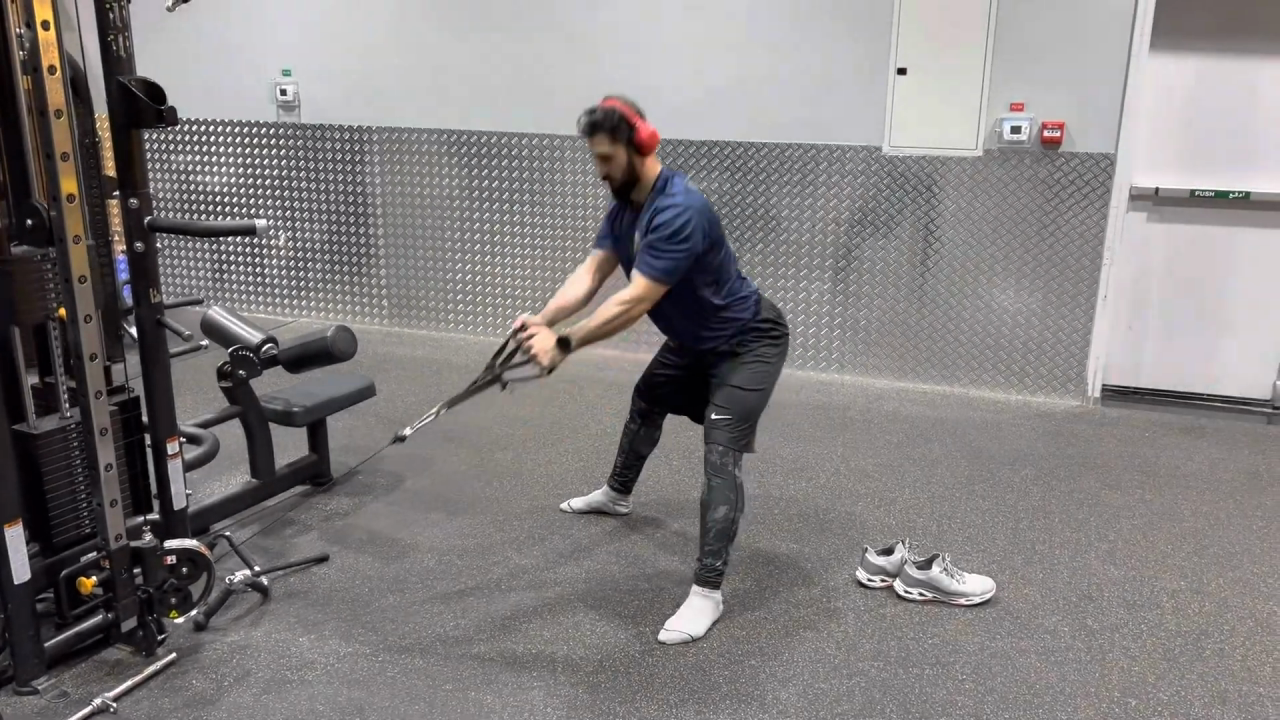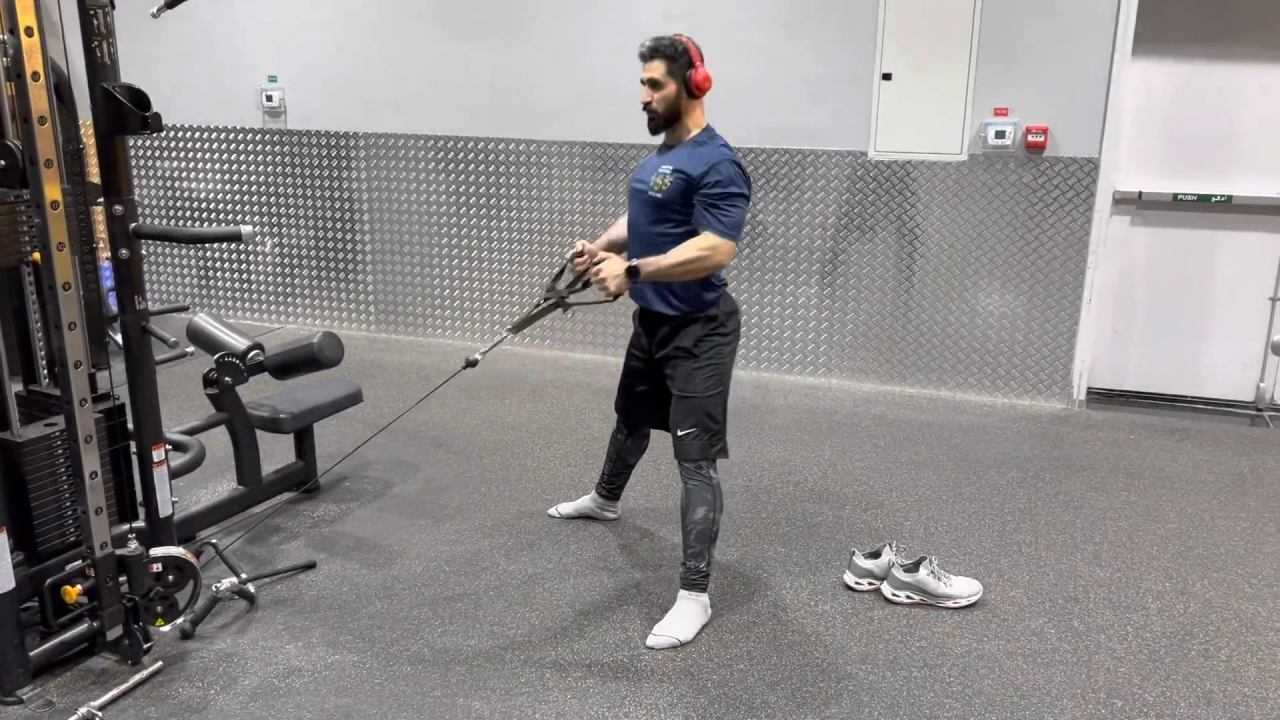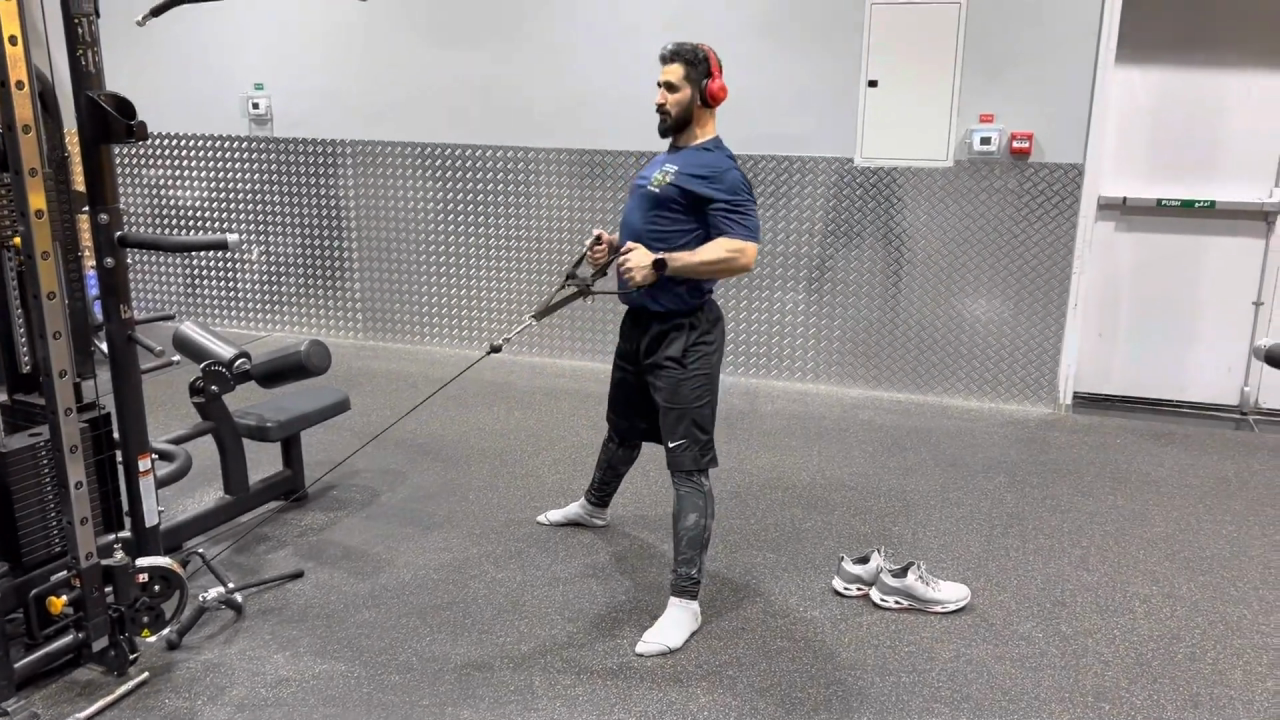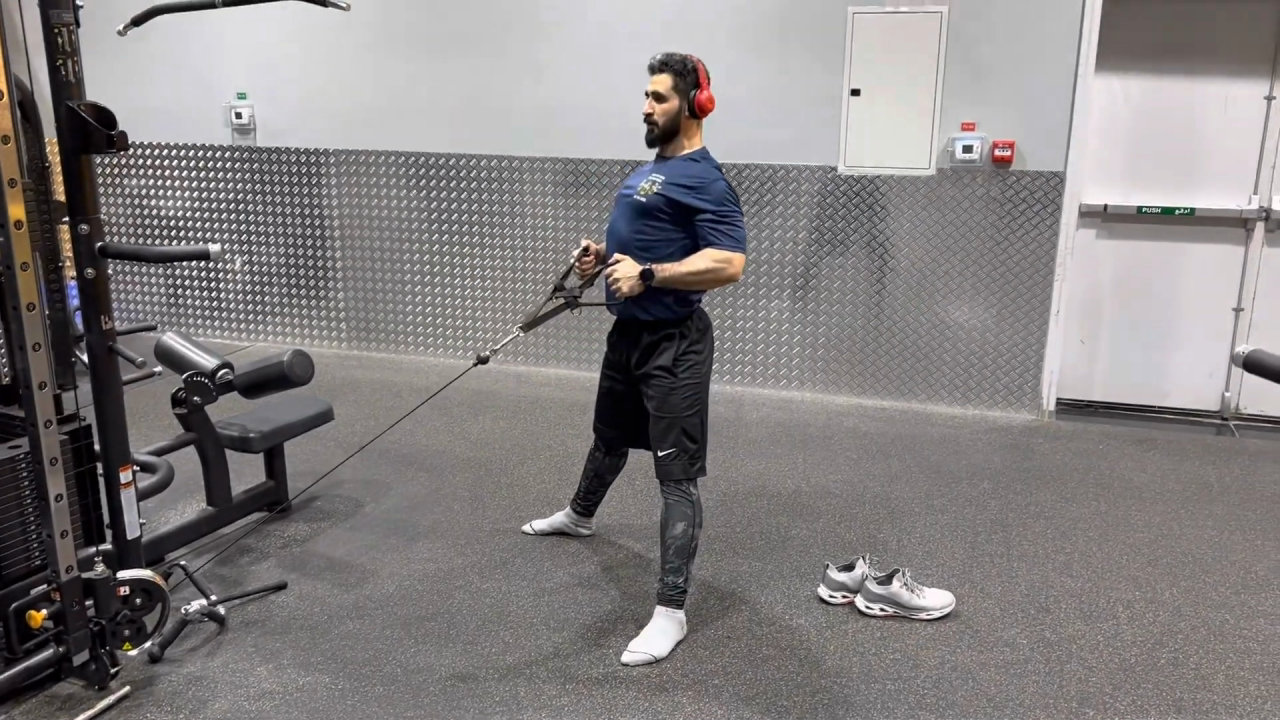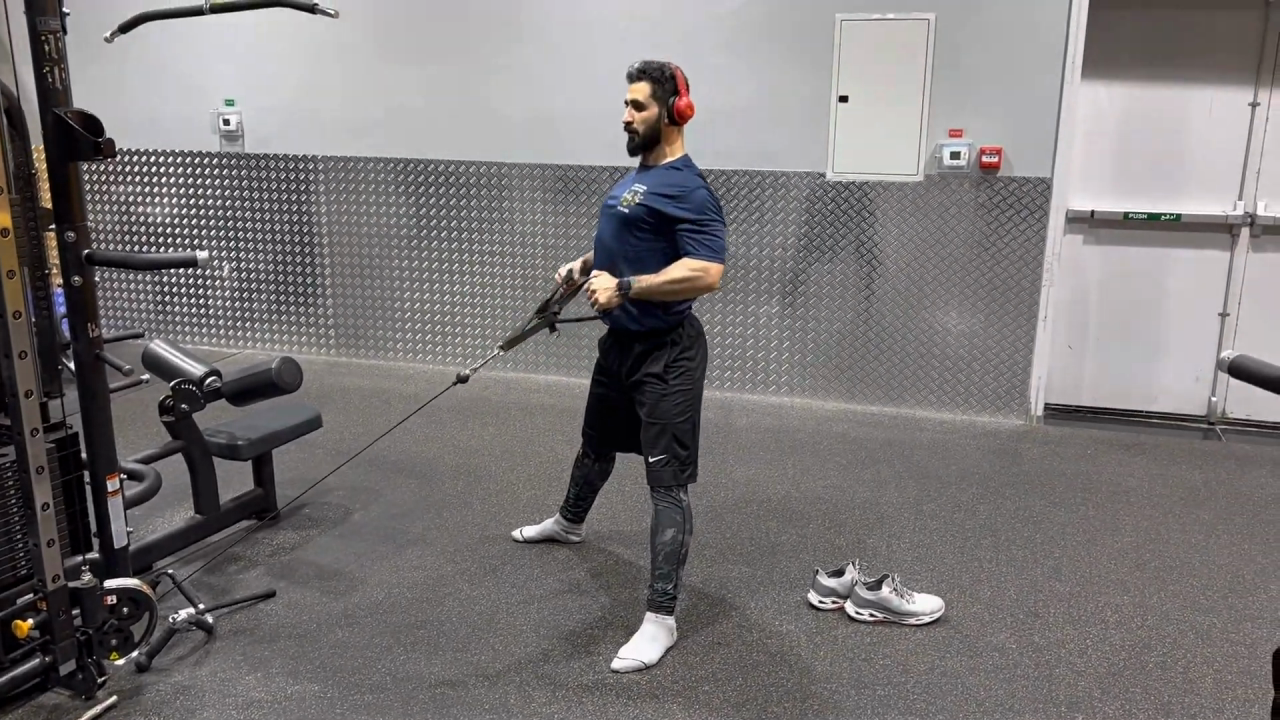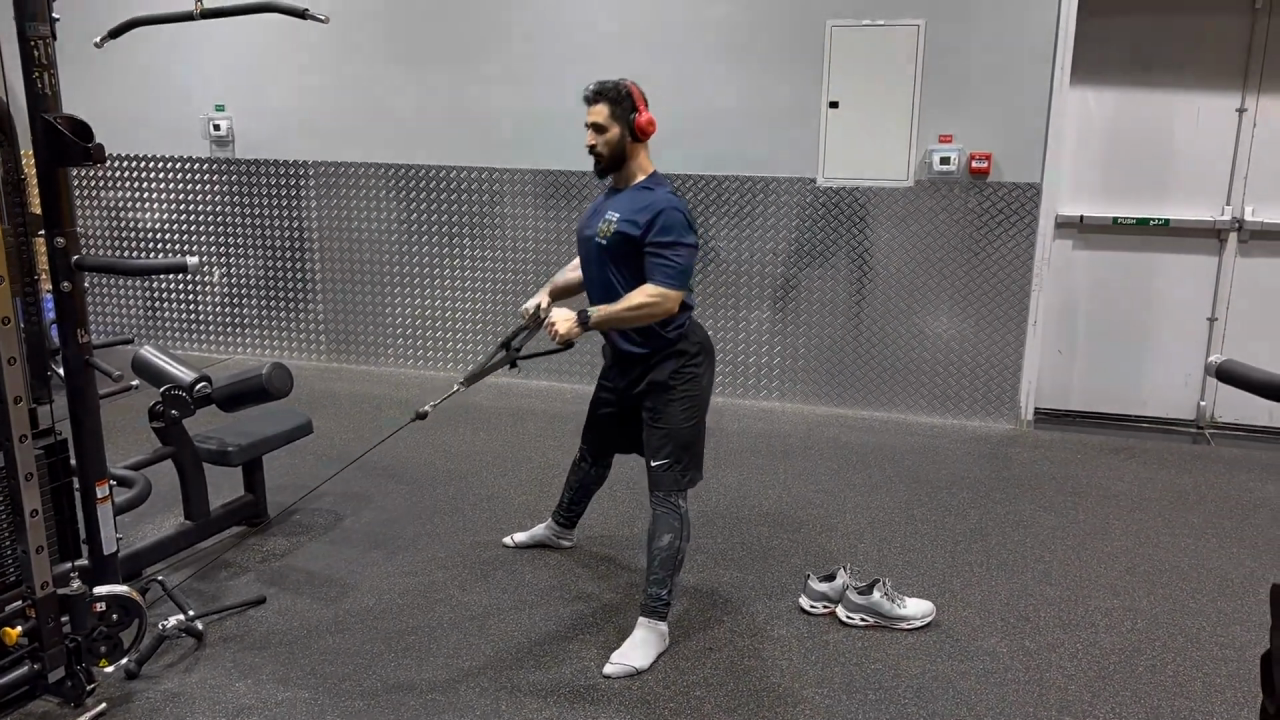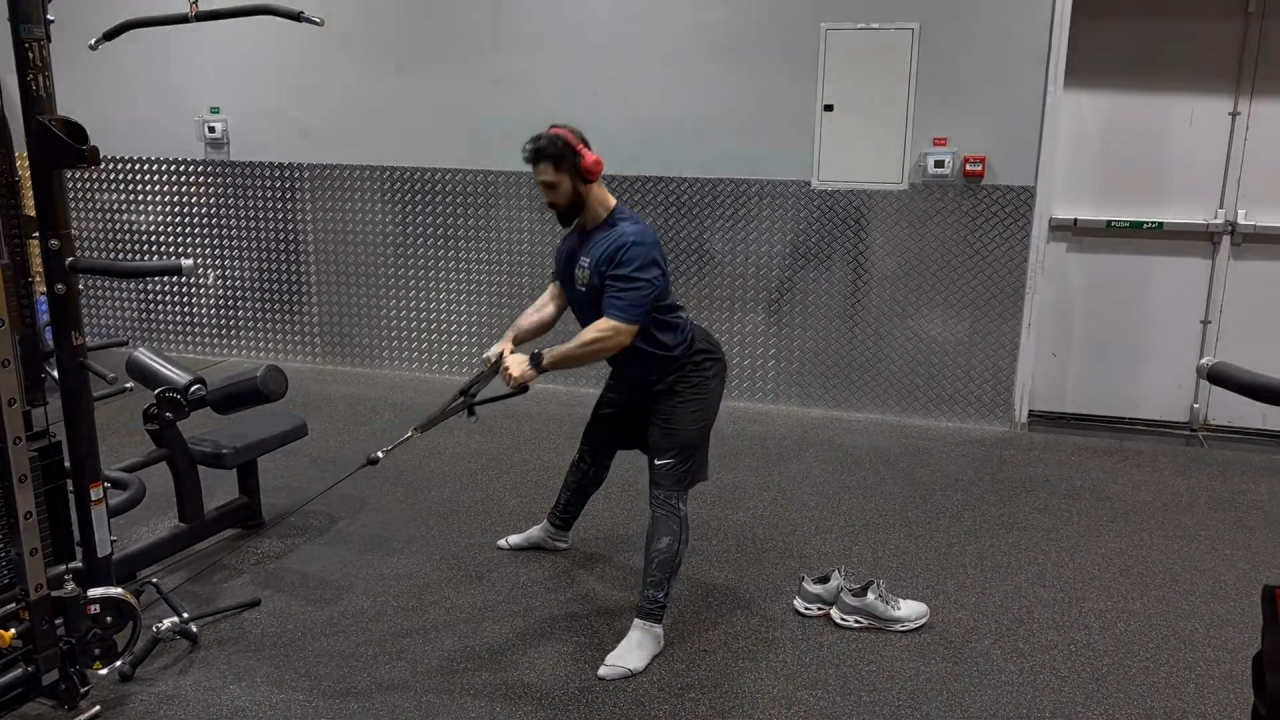
dt=0.4s
person 1, frame 1
left shoulder: (679, 211)
right shoulder: (626, 205)
left elbow: (634, 302)
right elbow: (591, 272)
left wrist: (563, 344)
right wrist: (542, 319)
left hip: (750, 343)
right hip: (694, 340)
left knee: (720, 457)
right knee: (646, 403)
left ankle: (707, 593)
right ankle: (617, 494)
person 1, frame 2
left shoulder: (714, 162)
right shoulder: (660, 152)
left elbow: (715, 250)
right elbow: (639, 220)
left wrist: (631, 271)
right wrist: (600, 246)
left hip: (700, 330)
right hip: (652, 322)
left knee: (695, 458)
right knee: (630, 419)
left ankle: (694, 596)
right ankle: (606, 499)
person 1, frame 3
left shoulder: (717, 170)
right shoulder: (667, 157)
left elbow: (742, 253)
left wrist: (659, 263)
right wrist: (615, 243)
left hip: (684, 333)
right hip: (639, 322)
left knee: (687, 465)
right knee: (623, 428)
left ankle: (685, 602)
right ankle: (594, 505)
person 1, frame 4
left shoulder: (704, 180)
right shoulder: (651, 168)
left elbow: (729, 263)
left wrist: (648, 275)
right wrist: (602, 252)
left hip: (673, 342)
right hip: (627, 332)
left knee: (676, 474)
right knee: (609, 437)
left ankle: (671, 611)
right ankle: (579, 515)
person 1, frame 5
left shoulder: (686, 188)
right shoulder: (636, 177)
left elbow: (707, 272)
left wrist: (625, 287)
right wrist: (585, 265)
left hip: (666, 352)
right hip: (620, 341)
left knee: (667, 481)
right knee: (597, 443)
left ankle: (661, 618)
right ankle: (570, 520)
person 1, frame 6
left shoulder: (661, 208)
right shoulder: (608, 196)
left elbow: (665, 298)
right elbow: (592, 262)
left wrist: (585, 319)
right wrist: (552, 290)
left hip: (673, 364)
right hip: (625, 358)
left knee: (666, 491)
right knee: (593, 450)
left ankle: (653, 624)
right ankle: (561, 527)
person 1, frame 7
left shoulder: (630, 243)
right shoulder: (576, 234)
left elbow: (614, 333)
right elbow: (556, 297)
left wrist: (536, 363)
right wrist: (511, 340)
left hip: (684, 372)
right hip: (634, 371)
left knee: (666, 494)
right knee: (593, 449)
left ankle: (649, 626)
right ankle: (555, 530)
